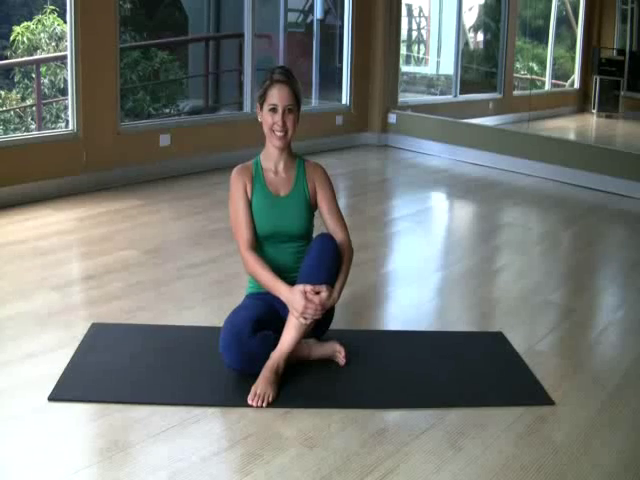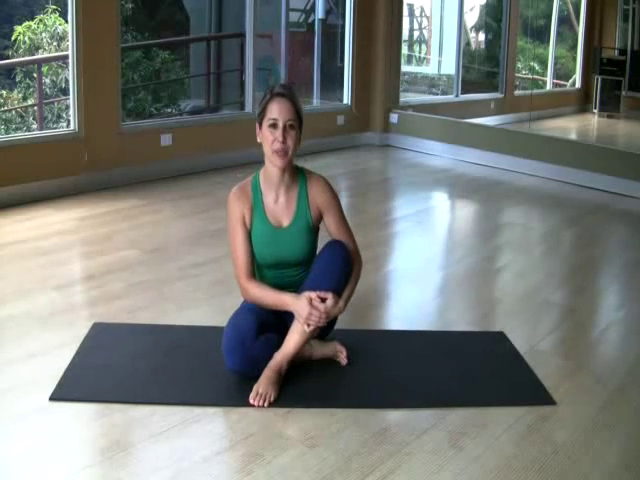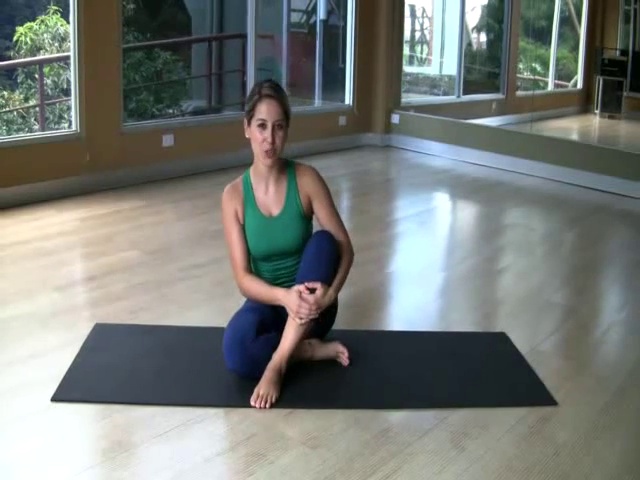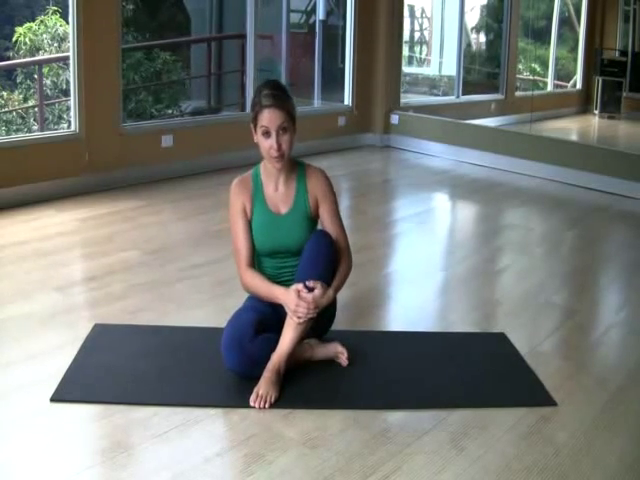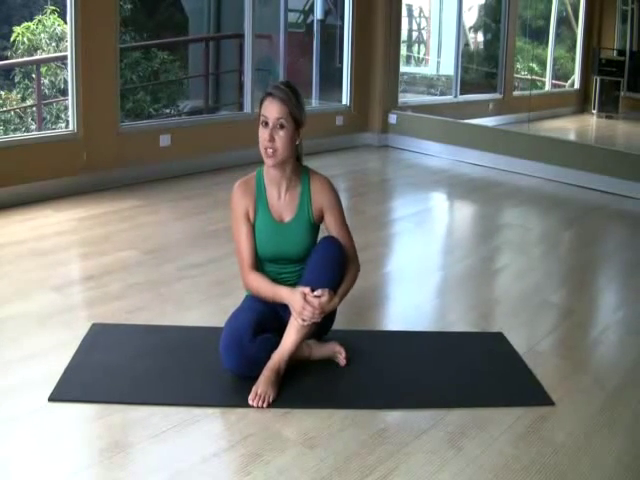
dt=1s
person 1, frame 1
left shoulder: (314, 174)
right shoulder: (243, 176)
left elbow: (343, 243)
right elbow: (247, 253)
left wrist: (334, 291)
right wrist: (287, 293)
left hip: (310, 302)
right hip: (265, 296)
left knee: (324, 246)
right knee: (232, 346)
left ankle: (277, 361)
right ankle: (306, 347)
person 1, frame 2
left shoulder: (317, 189)
right shoulder: (241, 197)
left elbow: (353, 257)
right elbow: (247, 283)
left wrist: (340, 301)
right wrist: (291, 302)
left hip: (312, 307)
right hip: (267, 303)
left knee: (336, 253)
right knee: (235, 351)
left ankle: (279, 362)
right ankle: (310, 349)
person 1, frame 3
left shoulder: (307, 179)
right shoulder: (234, 195)
left elbow: (345, 247)
right elbow: (243, 278)
left wrist: (330, 292)
right wrist: (284, 296)
left hip: (310, 304)
right hip: (268, 301)
left knee: (323, 242)
right knee: (236, 351)
left ankle: (278, 363)
right ankle: (310, 349)
person 1, frame 4
left shoulder: (316, 180)
right shoulder: (242, 188)
left elbow: (344, 255)
right elbow: (245, 272)
left wrist: (329, 292)
right wrist: (283, 295)
left hip: (310, 305)
right hip: (268, 299)
left knee: (321, 243)
right knee: (234, 352)
left ankle: (277, 363)
right ankle: (311, 350)
person 1, frame 5
left shoulder: (320, 188)
right shoulder: (244, 191)
left elbow: (351, 261)
right elbow: (249, 274)
left wrist: (335, 298)
right wrist: (288, 295)
left hip: (310, 305)
right hip: (268, 299)
left knee: (329, 248)
right knee: (233, 352)
left ankle: (277, 363)
right ankle: (309, 350)
